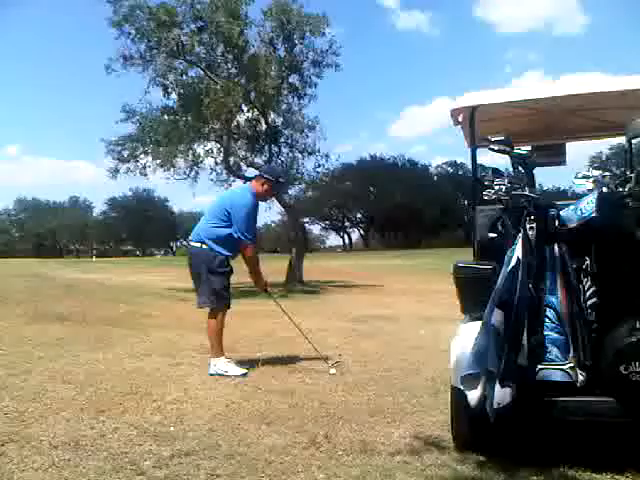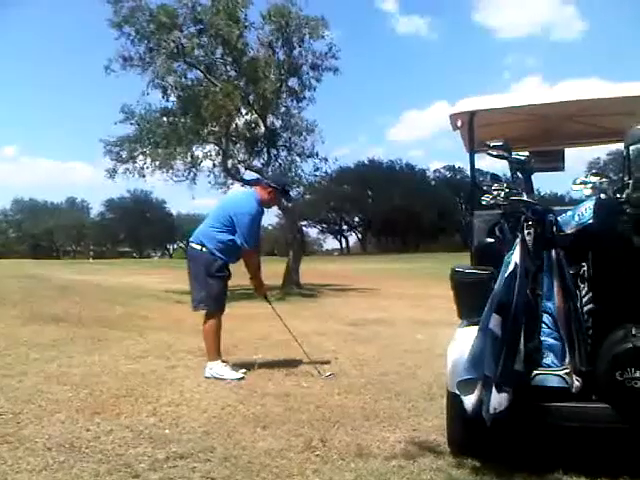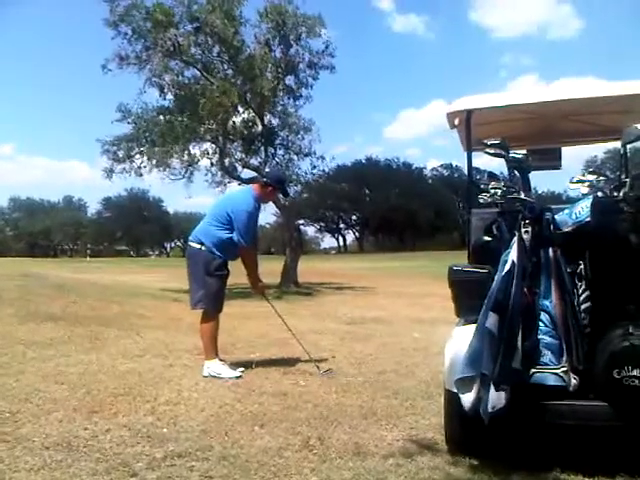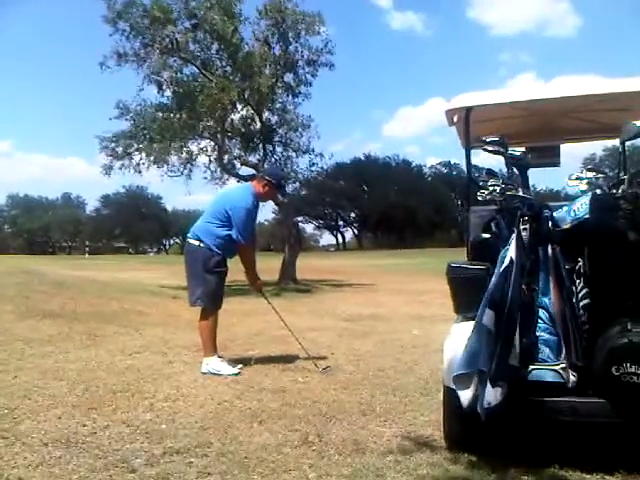
dt=0.7s
person 1, frame 1
left shoulder: (245, 195)
right shoulder: (244, 200)
left elbow: (248, 240)
right elbow: (246, 244)
left wrist: (255, 273)
right wrist: (257, 275)
left hip: (212, 252)
right hip: (207, 251)
left knee: (219, 307)
right knee: (217, 306)
left ankle: (218, 358)
right ankle: (217, 361)
person 1, frame 2
left shoulder: (248, 197)
right shoulder: (248, 207)
left elbow: (252, 246)
right elbow: (248, 250)
left wrist: (256, 277)
right wrist: (258, 281)
left hip: (211, 254)
right hip: (206, 253)
left knee: (217, 310)
right knee: (213, 310)
left ankle: (217, 361)
right ankle: (213, 364)
person 1, frame 3
left shoulder: (248, 197)
right shoulder: (245, 204)
left elbow: (250, 243)
right elbow: (245, 247)
left wrist: (254, 275)
right wrist: (254, 278)
left hip: (212, 253)
right hip: (205, 253)
left knee: (214, 309)
right knee: (210, 309)
left ankle: (214, 359)
right ankle: (211, 363)
person 1, frame 4
left shoulder: (248, 196)
right shoulder: (243, 201)
left elbow: (249, 239)
right elbow: (242, 244)
left wrist: (252, 272)
right wrist: (253, 276)
left hip: (211, 251)
right hip: (204, 250)
left knee: (213, 306)
right knee: (209, 305)
left ankle: (213, 356)
right ankle: (209, 360)
